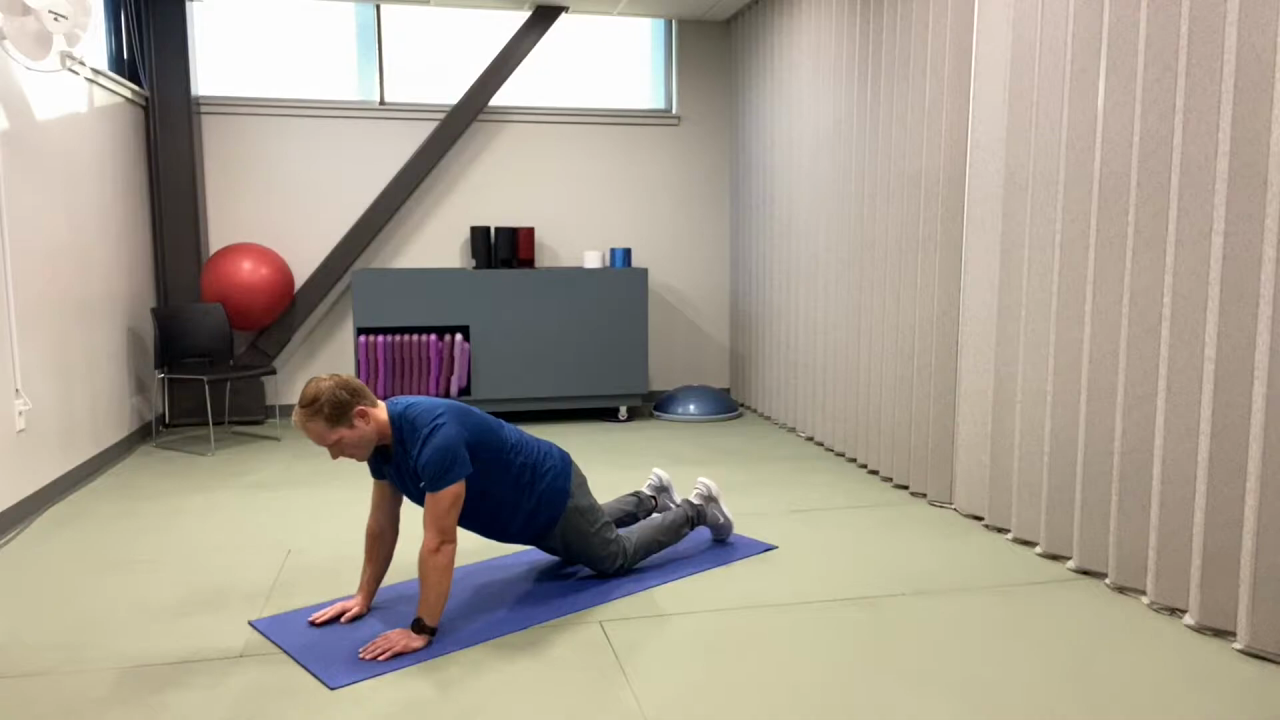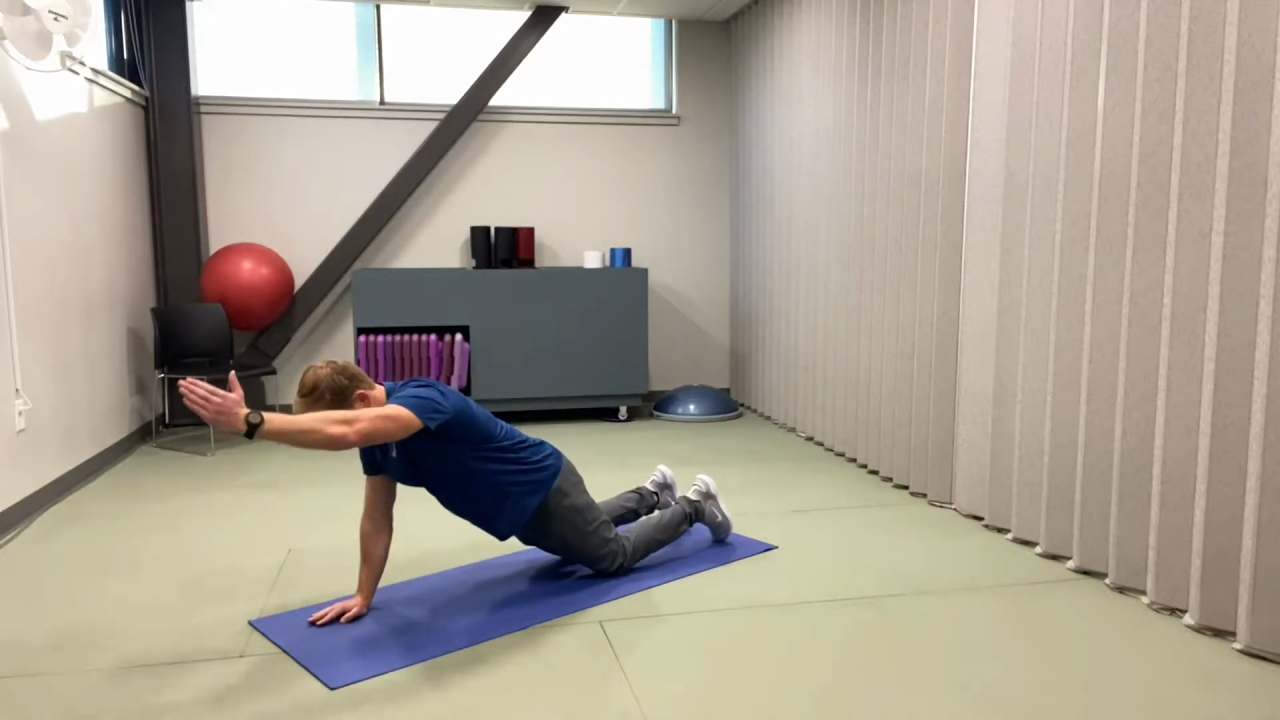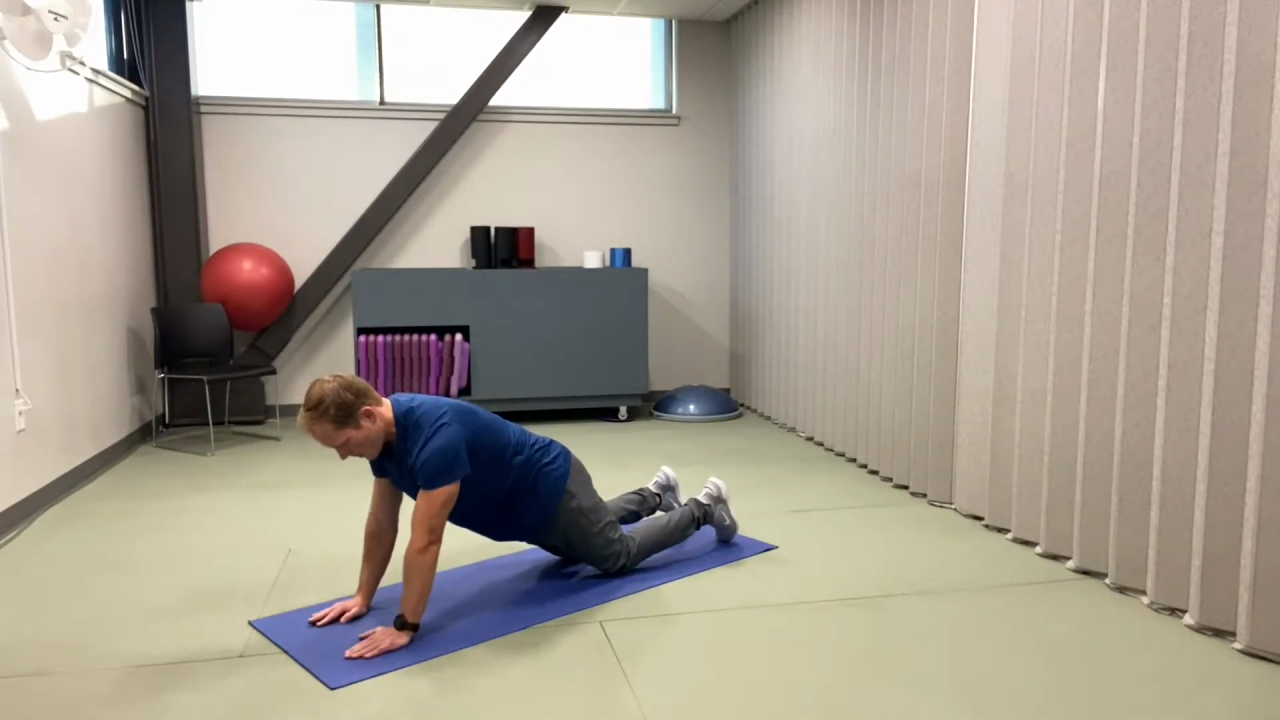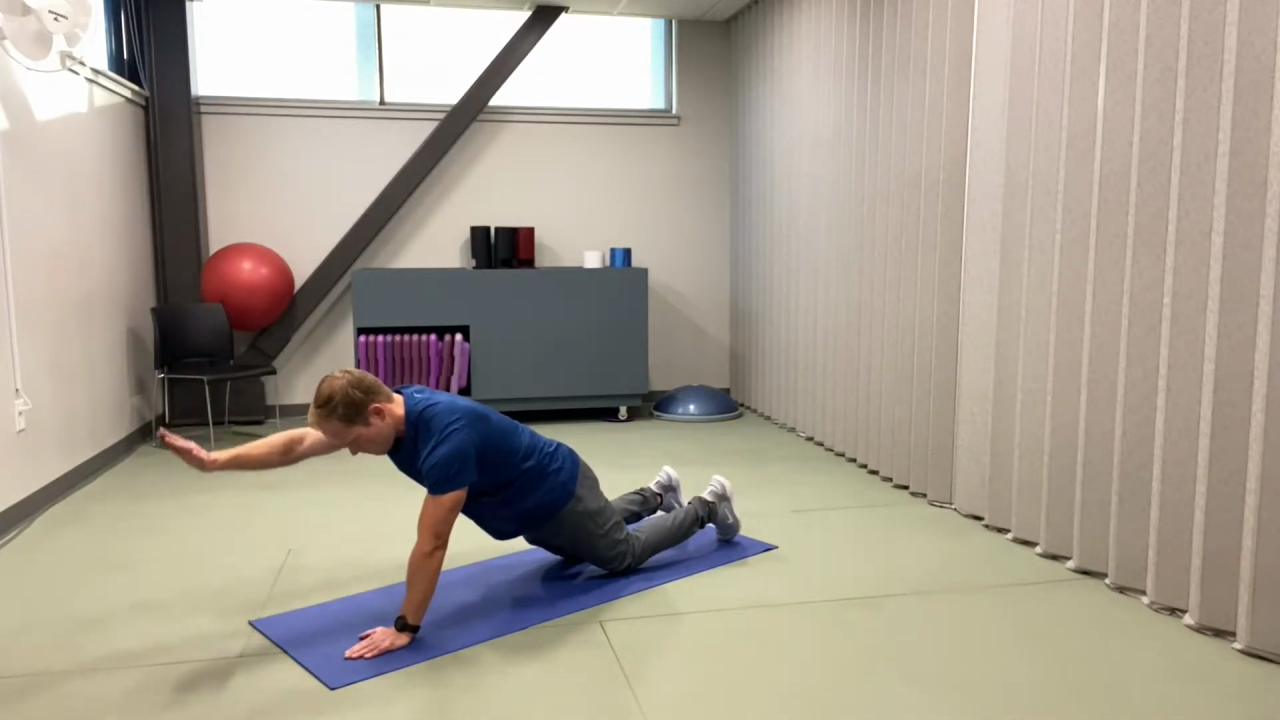
dt=1s
person 1, frame 1
left shoulder: (434, 435)
right shoulder: (381, 433)
left elbow: (439, 543)
right elbow: (382, 524)
left wrist: (422, 629)
right wrist: (364, 595)
left hip: (551, 492)
right hip: (522, 506)
left knee: (614, 557)
right knee: (572, 552)
left ankle: (697, 508)
right ankle: (649, 499)
person 1, frame 2
left shoulder: (423, 399)
right shoulder: (380, 432)
left elbow: (343, 431)
right elbow: (376, 521)
left wrist: (249, 422)
right wrist: (364, 595)
left hip: (544, 489)
right hip: (520, 505)
left knee: (612, 556)
right knee: (577, 545)
left ankle: (693, 506)
right ankle: (650, 495)
person 1, frame 3
left shoulder: (435, 434)
right shoulder: (383, 432)
left elbow: (425, 541)
right elbow: (380, 523)
left wrist: (405, 627)
right wrist: (363, 595)
left hip: (551, 487)
right hip: (523, 503)
left knee: (617, 556)
right knee: (574, 549)
left ankle: (703, 507)
right ankle: (655, 495)
person 1, frame 4
left shoulder: (446, 435)
right shoulder: (389, 407)
left elbow: (430, 545)
right elbow: (299, 443)
left wrist: (405, 628)
right wrist: (215, 458)
left hip: (559, 492)
right hip: (532, 499)
left knee: (621, 554)
right knee: (575, 552)
left ankle: (707, 507)
right ankle: (655, 495)
